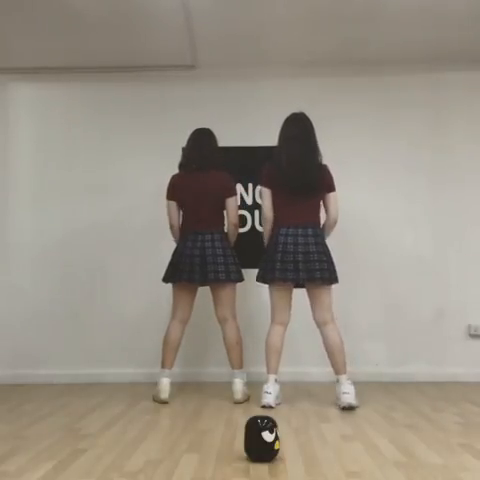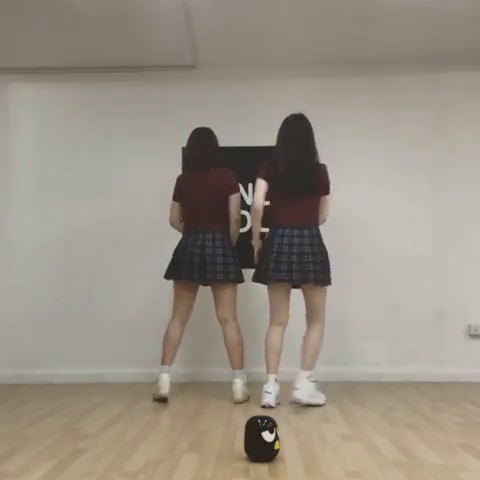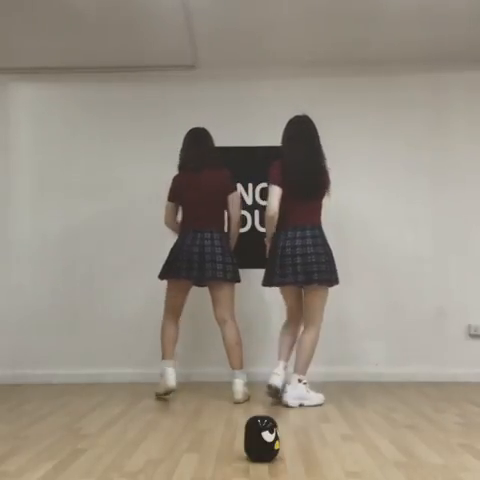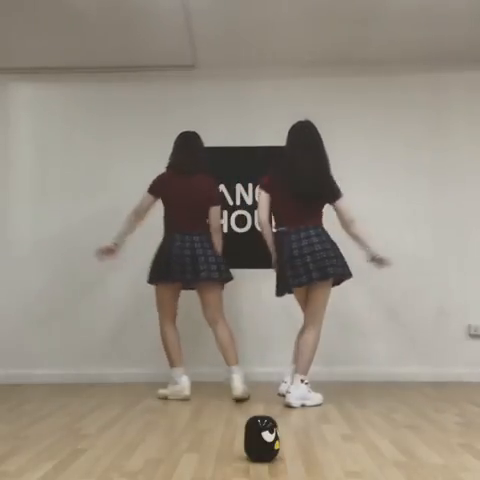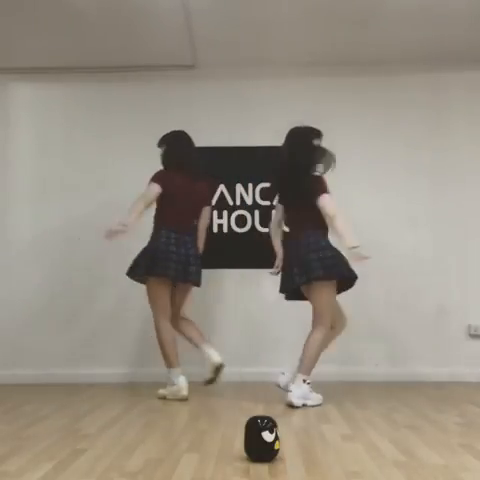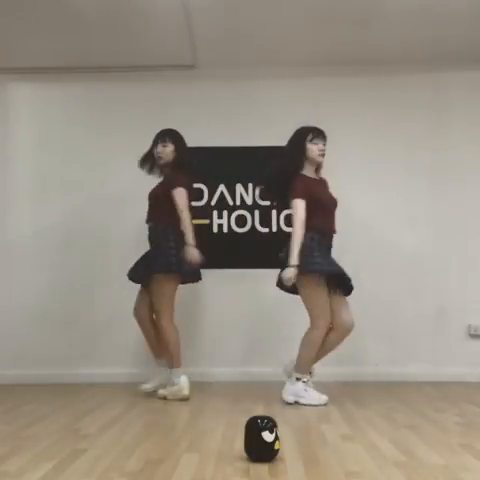
dt=0.2s
person 1, frame 1
left shoulder: (271, 171)
right shoulder: (322, 171)
left elbow: (266, 215)
right elbow: (332, 218)
left wrist: (271, 245)
left hip: (281, 243)
right hip: (314, 244)
left knee: (279, 321)
right knee: (326, 321)
left ankle: (271, 387)
right ankle: (345, 386)
person 1, frame 2
left shoulder: (270, 169)
right shoulder: (320, 171)
left elbow: (257, 204)
right elbow: (323, 216)
left wrist: (256, 238)
left hip: (279, 243)
right hip: (311, 243)
left knee: (278, 322)
right knee: (316, 320)
left ankle: (270, 386)
right ankle: (305, 382)
person 1, frame 3
left shoulder: (279, 169)
right shoulder: (320, 172)
left elbow: (272, 212)
left wrist: (270, 241)
left hip: (285, 245)
right hip: (313, 244)
left knee: (294, 317)
right knee: (312, 323)
left ankle: (279, 372)
right ankle: (297, 385)
person 1, frame 4
left shoulder: (274, 176)
right shoulder: (321, 178)
left elbow: (262, 218)
right elbow: (346, 217)
left wrist: (275, 252)
right wrist: (368, 250)
left hip: (288, 248)
right hip: (315, 245)
left knee: (310, 319)
right knee: (313, 321)
left ankle: (292, 379)
right ankle: (298, 386)
person 1, frame 5
left shoulder: (289, 182)
right shoulder: (314, 179)
left elbow: (275, 223)
right elbow: (331, 213)
left wrist: (280, 255)
right wrist: (351, 244)
left hip: (300, 253)
right hip: (312, 250)
left knee: (334, 320)
right knee: (325, 322)
left ankle: (294, 375)
right ankle: (300, 385)
person 1, frame 6
left shoulder: (321, 182)
right shoulder: (298, 181)
right elbow: (299, 223)
right wrist: (292, 262)
left hip: (323, 254)
right hip: (308, 252)
left knee: (345, 323)
right knee: (322, 322)
left ankle: (298, 369)
right ankle: (299, 383)
person 2, frame 1
left shoulder: (177, 181)
right shoulder: (224, 179)
left elbow: (173, 223)
right elbow: (233, 221)
left hip: (188, 248)
right hip: (218, 246)
left knee: (178, 319)
right knee: (227, 318)
left ankle: (164, 384)
right ankle: (239, 384)
person 2, frame 2
left shoulder: (182, 180)
right shoulder: (227, 177)
left elbow: (174, 221)
right elbow: (235, 218)
left hip: (189, 247)
right hip: (220, 247)
left knee: (179, 318)
right knee: (228, 318)
left ankle: (163, 380)
right ankle: (239, 385)
person 2, frame 3
left shoulder: (179, 180)
right shoulder: (223, 177)
left elbow: (171, 221)
right elbow: (236, 217)
right wrist: (228, 247)
left hip: (186, 247)
right hip: (216, 246)
left knee: (171, 315)
right knee: (226, 319)
left ankle: (167, 374)
right ankle: (239, 385)
person 2, frame 4
left shoulder: (166, 180)
right shoulder: (210, 185)
left elbow: (140, 211)
right elbow: (216, 227)
left wrist: (118, 241)
right wrist: (216, 258)
left hip: (174, 249)
right hip: (203, 250)
left knee: (167, 320)
right knee: (217, 319)
left ankle: (180, 383)
right ankle: (237, 381)
person 2, frame 5
left shoulder: (165, 176)
right shoulder: (202, 185)
left elbow: (145, 199)
right elbow: (202, 228)
left wrist: (126, 223)
right wrist: (194, 257)
left hip: (163, 248)
right hip: (186, 250)
left knee: (162, 319)
right knee: (176, 316)
left ankle: (178, 382)
right ankle: (212, 354)
person 2, frame 6
left shoulder: (176, 177)
right shoulder: (173, 179)
left elbow: (183, 211)
left wrist: (190, 245)
left hip: (167, 247)
right hip: (162, 249)
left knee: (163, 315)
right knee: (142, 312)
left ankle: (179, 382)
right ankle: (164, 372)
